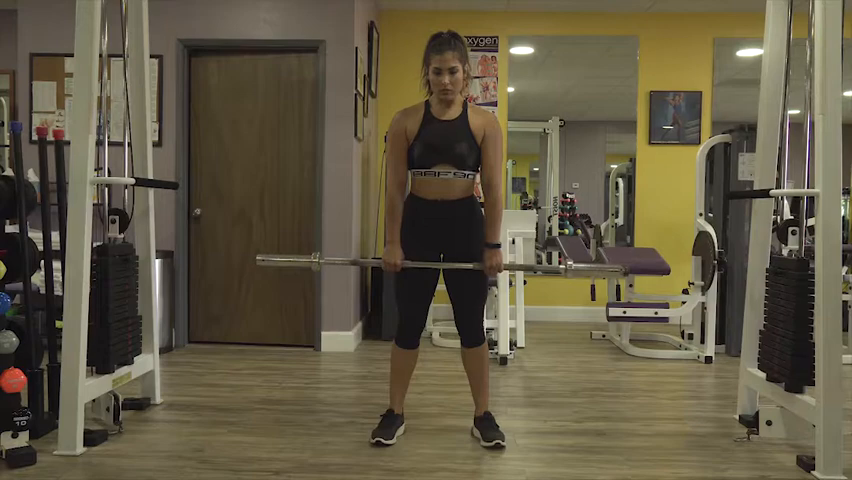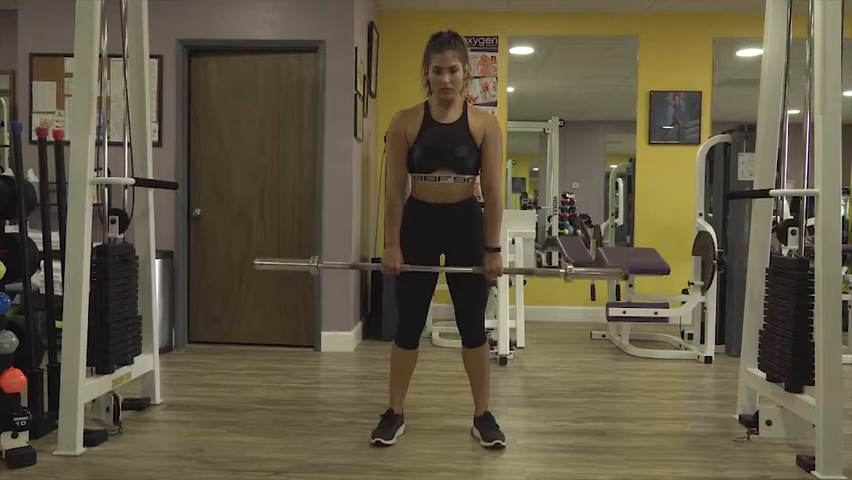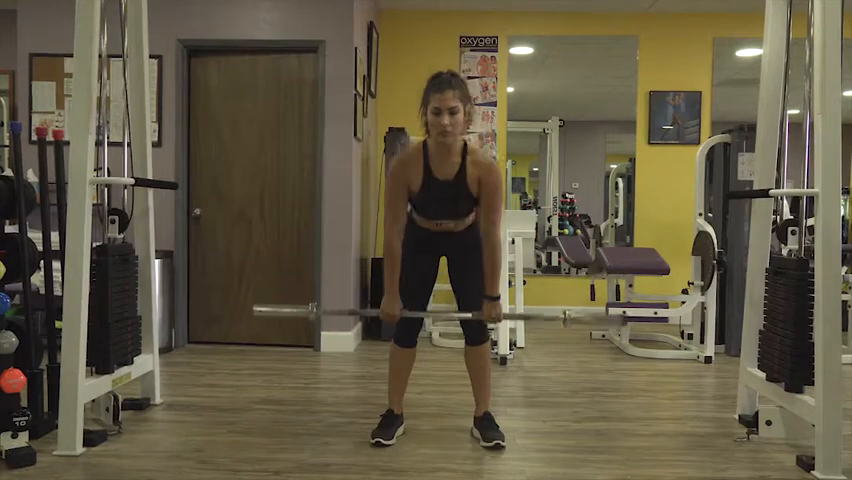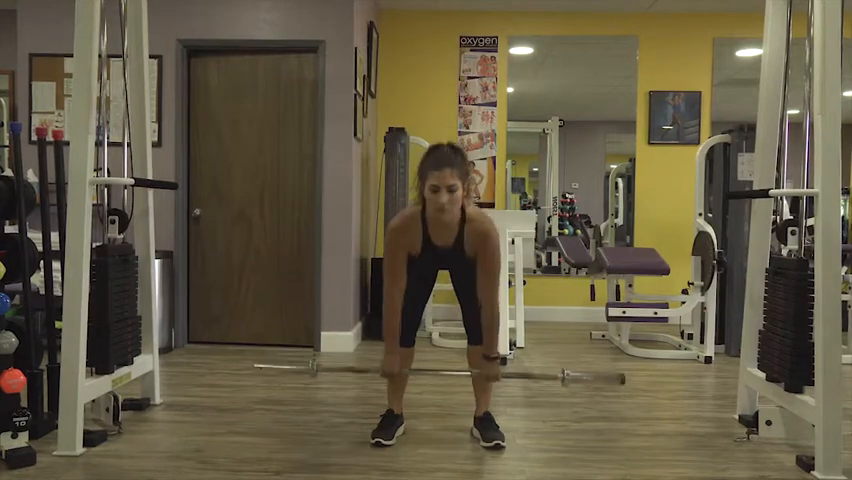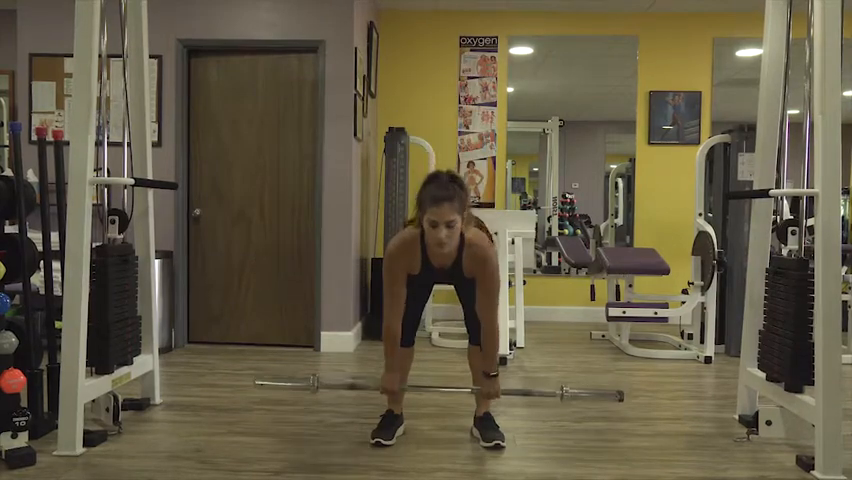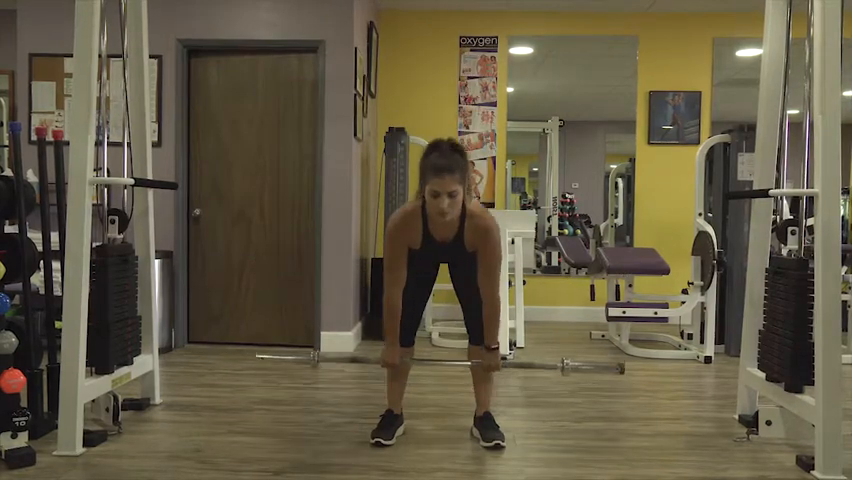
dt=0.3s
person 1, frame 1
left shoulder: (484, 122)
right shoulder: (406, 121)
left elbow: (493, 187)
right elbow: (395, 187)
left wrist: (493, 244)
right wrist: (392, 241)
left hip: (465, 223)
right hip: (418, 224)
left knee: (471, 325)
right knee: (409, 324)
left ankle: (482, 415)
right ankle: (394, 412)
person 1, frame 2
left shoulder: (485, 123)
right shoulder: (405, 122)
left elbow: (493, 189)
right elbow: (394, 188)
left wrist: (493, 248)
right wrist: (391, 245)
left hip: (466, 226)
right hip: (418, 226)
left knee: (473, 327)
right knee: (409, 325)
left ankle: (483, 416)
right ankle: (394, 413)
person 1, frame 3
left shoulder: (484, 168)
right shoulder: (404, 165)
left elbow: (491, 235)
right elbow: (393, 233)
left wrist: (492, 296)
right wrist: (391, 294)
left hip: (467, 241)
right hip: (419, 241)
left knee: (476, 327)
right knee: (406, 326)
left ankle: (483, 415)
right ankle: (394, 413)
person 1, frame 4
left shoulder: (483, 229)
right shoulder: (401, 227)
left elbow: (489, 302)
right elbow: (393, 299)
left wrist: (491, 356)
right wrist: (391, 353)
left hip: (465, 262)
right hip: (420, 263)
left knee: (477, 328)
right knee: (405, 328)
left ankle: (482, 416)
right ankle: (394, 414)
person 1, frame 5
left shoulder: (481, 251)
right shoulder: (400, 248)
left elbow: (489, 322)
right elbow: (392, 319)
left wrist: (490, 373)
right wrist: (391, 369)
left knee: (478, 328)
right knee: (405, 328)
left ankle: (483, 416)
right ankle: (393, 414)
person 1, frame 6
left shoulder: (483, 224)
right shoulder: (402, 222)
left elbow: (490, 294)
right elbow: (393, 291)
left wrist: (492, 346)
right wrist: (390, 345)
left hip: (465, 258)
right hip: (421, 258)
left knee: (478, 329)
right knee: (405, 329)
left ankle: (483, 416)
right ankle: (393, 414)
